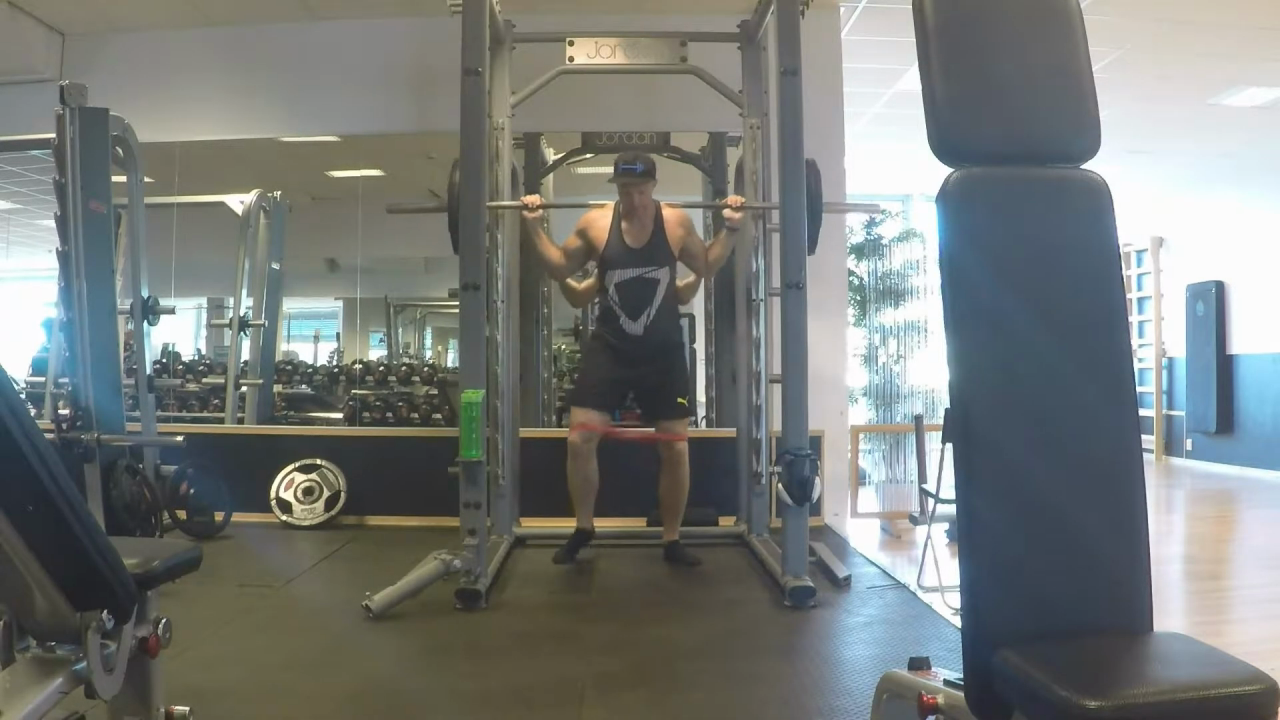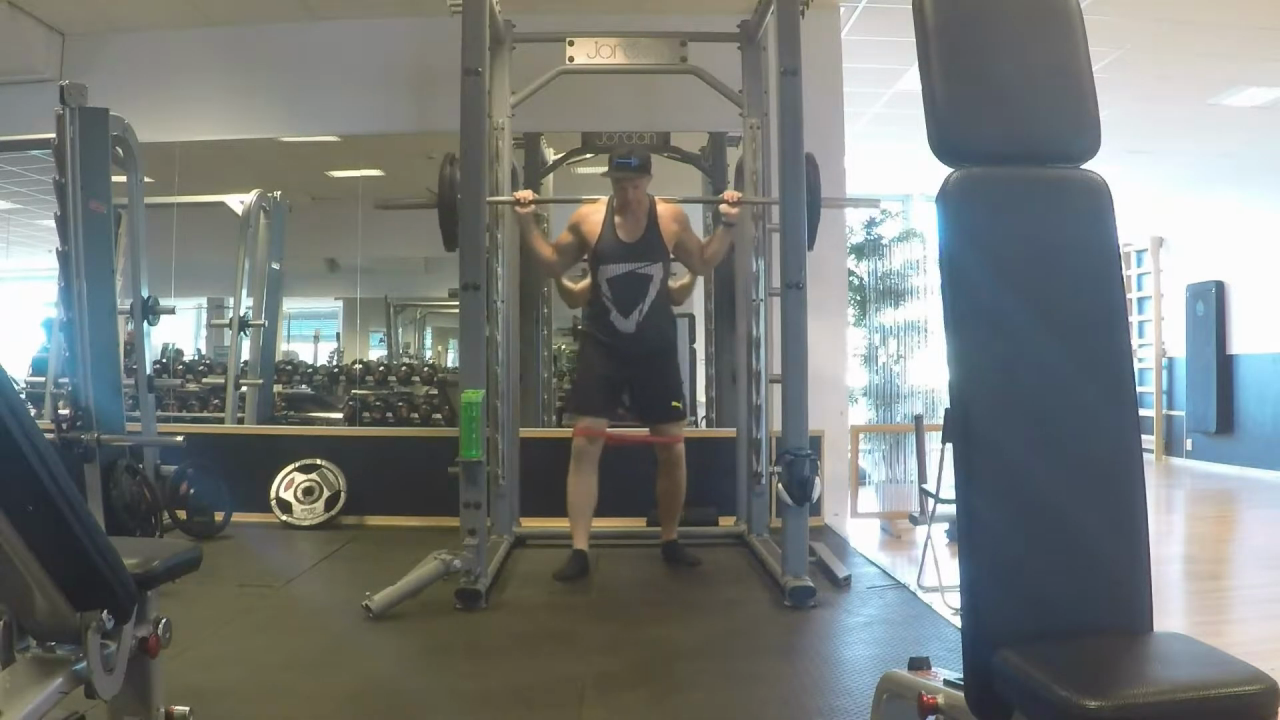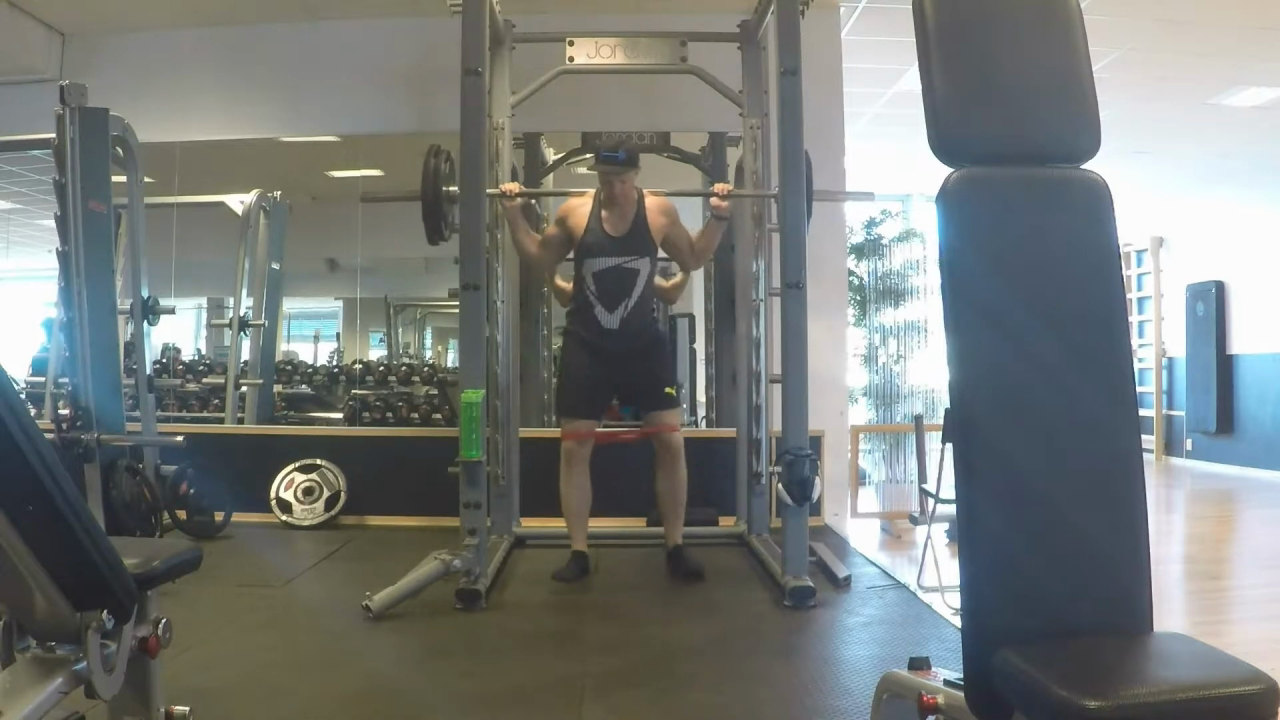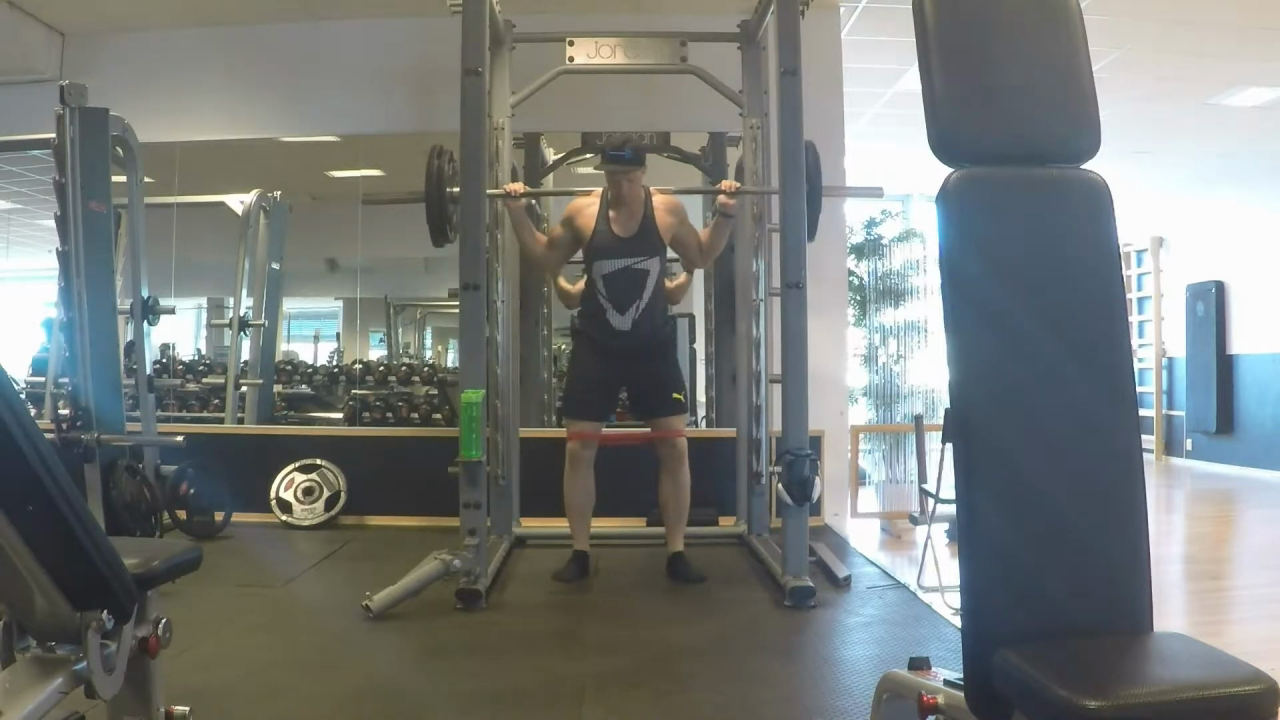
dt=0.3s
person 1, frame 1
left shoulder: (677, 223)
right shoulder: (595, 223)
left elbow: (706, 267)
right elbow: (559, 268)
left wrist: (731, 228)
right wrist: (534, 226)
left hip: (663, 352)
right hip: (608, 349)
left knee: (675, 449)
right knee: (580, 441)
left ankle: (672, 540)
right ankle: (582, 529)
person 1, frame 2
left shoulder: (672, 218)
right shoulder: (587, 218)
left elbow: (703, 264)
right elbow: (554, 265)
left wrist: (727, 224)
right wrist: (527, 222)
left hip: (656, 349)
right hip: (600, 349)
left knee: (672, 450)
right knee: (585, 447)
left ankle: (670, 540)
right ankle: (579, 551)
person 1, frame 3
left shoulder: (659, 212)
right shoulder: (573, 212)
left elbow: (693, 259)
right elbow: (541, 260)
left wrist: (718, 216)
right wrist: (514, 214)
left hip: (645, 344)
right hip: (585, 346)
left knee: (671, 442)
right knee: (574, 448)
left ankle: (676, 546)
right ankle: (579, 552)
person 1, frame 4
left shoulder: (669, 211)
right shoulder: (582, 212)
left elbow: (701, 257)
right elbow: (546, 260)
left wrist: (725, 214)
right wrist: (518, 213)
left hip: (653, 346)
right hip: (595, 346)
left knee: (674, 448)
right knee: (578, 450)
left ankle: (676, 553)
right ankle: (580, 552)
